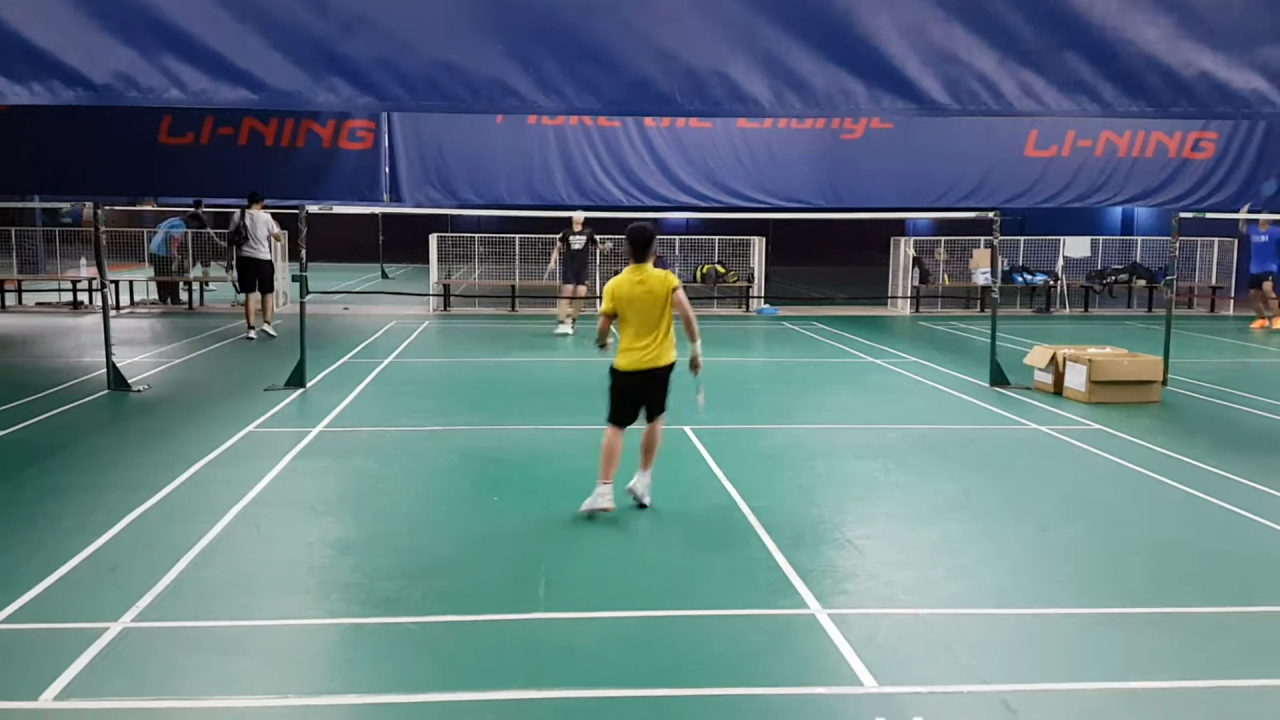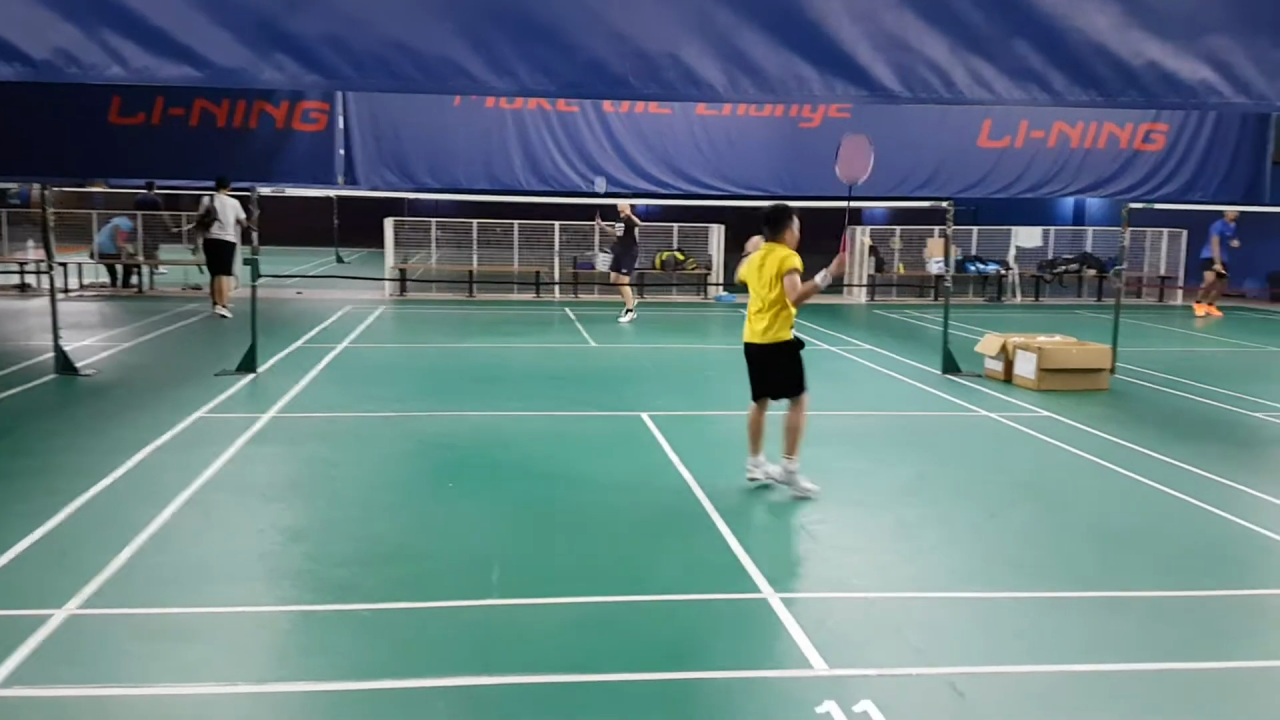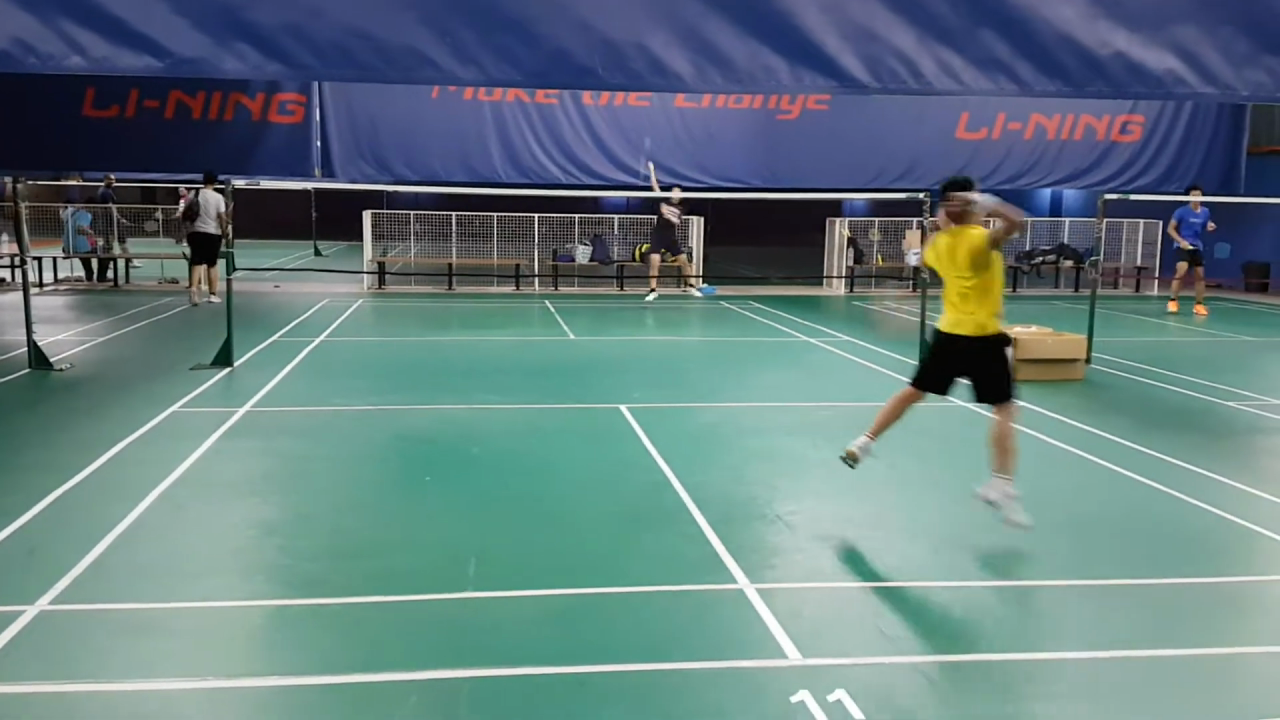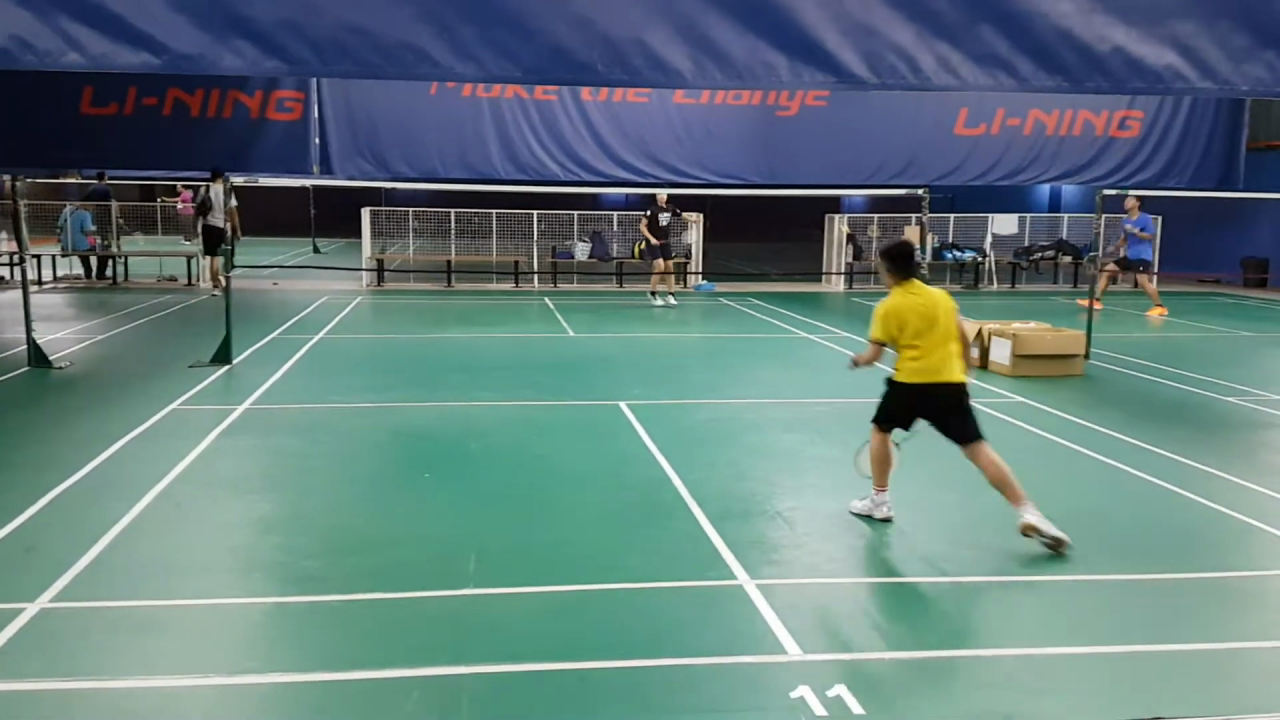
dt=0.7s
person 1, frame 1
left shoulder: (614, 286)
right shoulder: (667, 280)
left elbow: (602, 328)
right elbow: (688, 315)
left wrist: (601, 342)
right wrist: (696, 351)
left hip: (626, 367)
right hip: (659, 364)
left knee: (616, 428)
right knee: (654, 421)
left ankle: (604, 492)
right ankle: (642, 479)
person 1, frame 2
left shoulder: (755, 258)
right shoulder: (788, 258)
left elbow: (740, 275)
right elbow: (794, 297)
right wrist: (826, 277)
left hip: (752, 341)
right hip: (777, 341)
left knee: (760, 402)
right knee: (798, 401)
left ankle: (755, 464)
right ankle: (789, 468)
person 1, frame 3
left shoulder: (937, 243)
right shoulder: (979, 238)
right elbow: (1013, 223)
left wrist: (949, 218)
right wrist: (985, 203)
left hip: (948, 332)
right hip: (982, 336)
left knee: (913, 392)
right knee: (1004, 410)
left ankle: (862, 444)
right ankle: (1000, 485)
person 1, frame 4
left shoulder: (887, 307)
right shoulder: (941, 297)
left elbow: (873, 356)
right elbow: (963, 341)
left wrist: (859, 360)
right wrist: (961, 373)
left hip: (910, 383)
right hip: (950, 382)
left knee: (880, 431)
right knee: (978, 450)
left ankle: (879, 501)
right ankle: (1029, 514)
